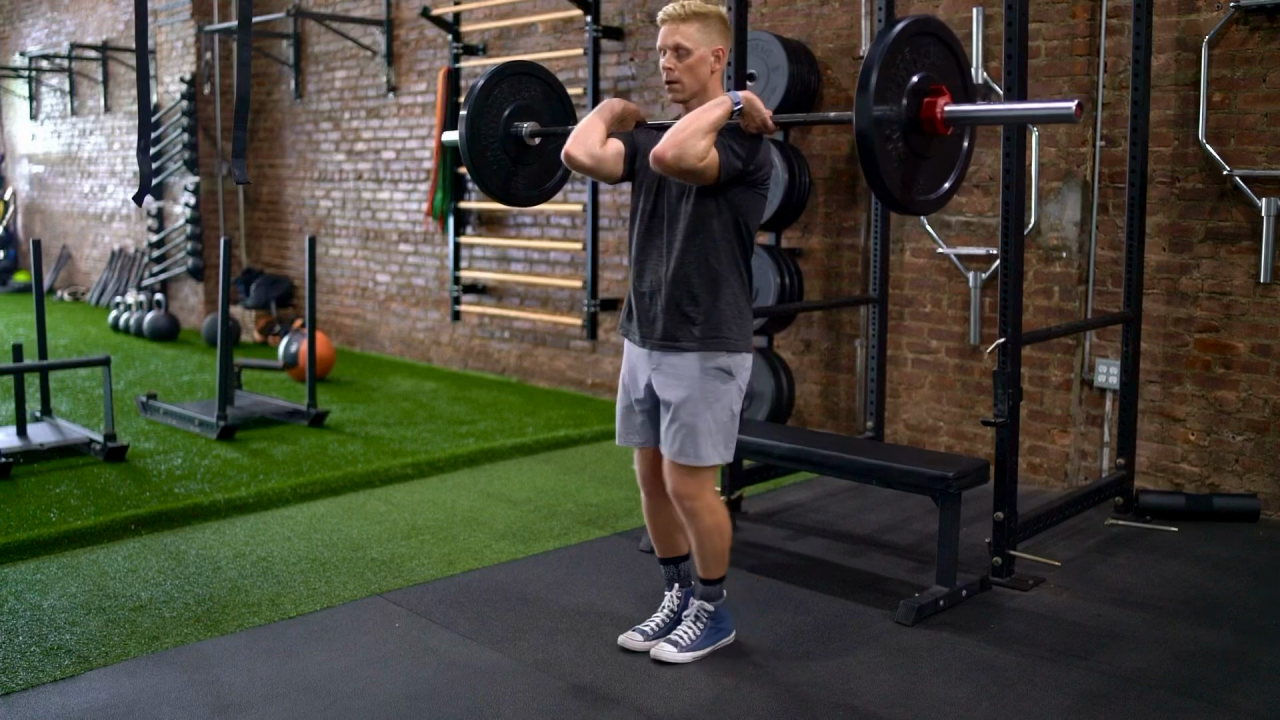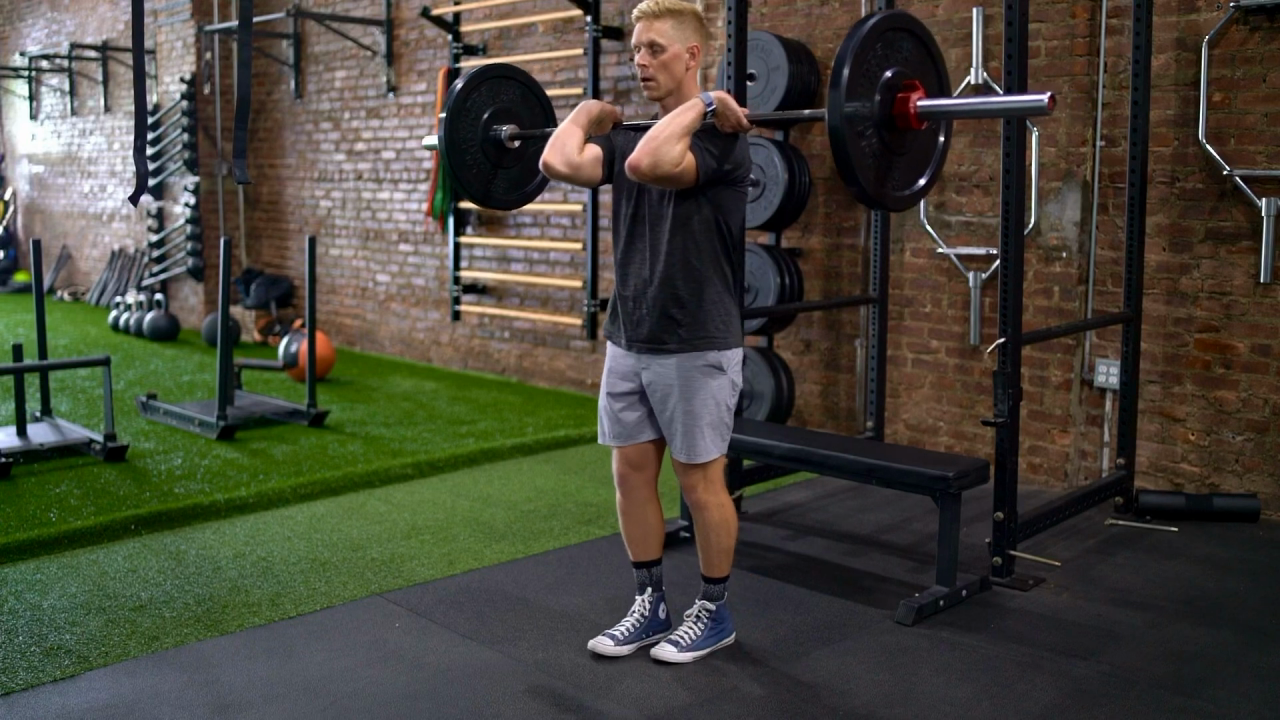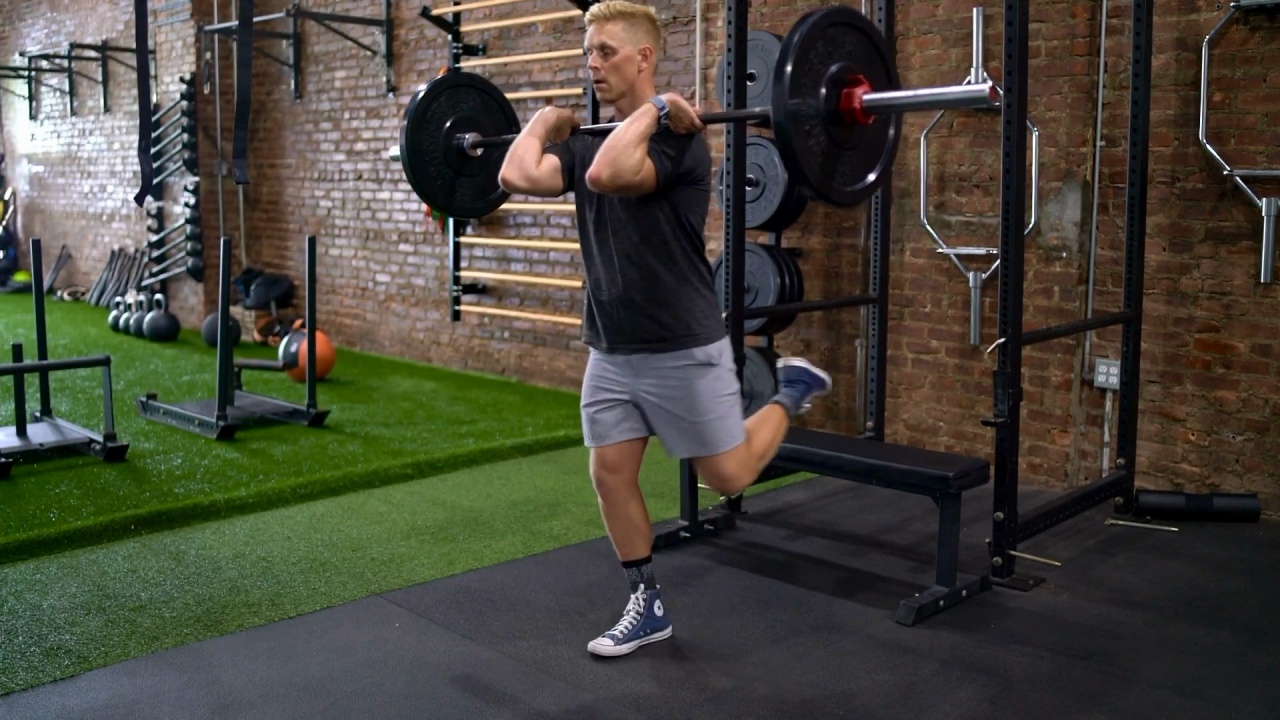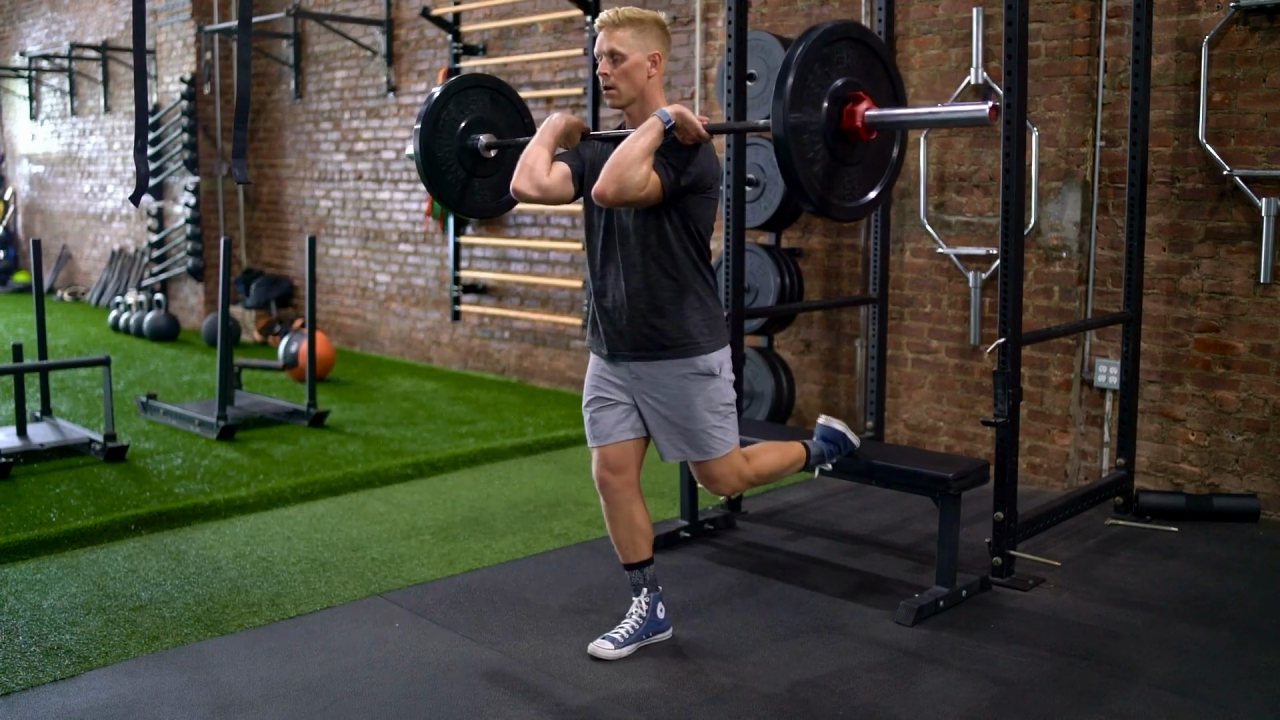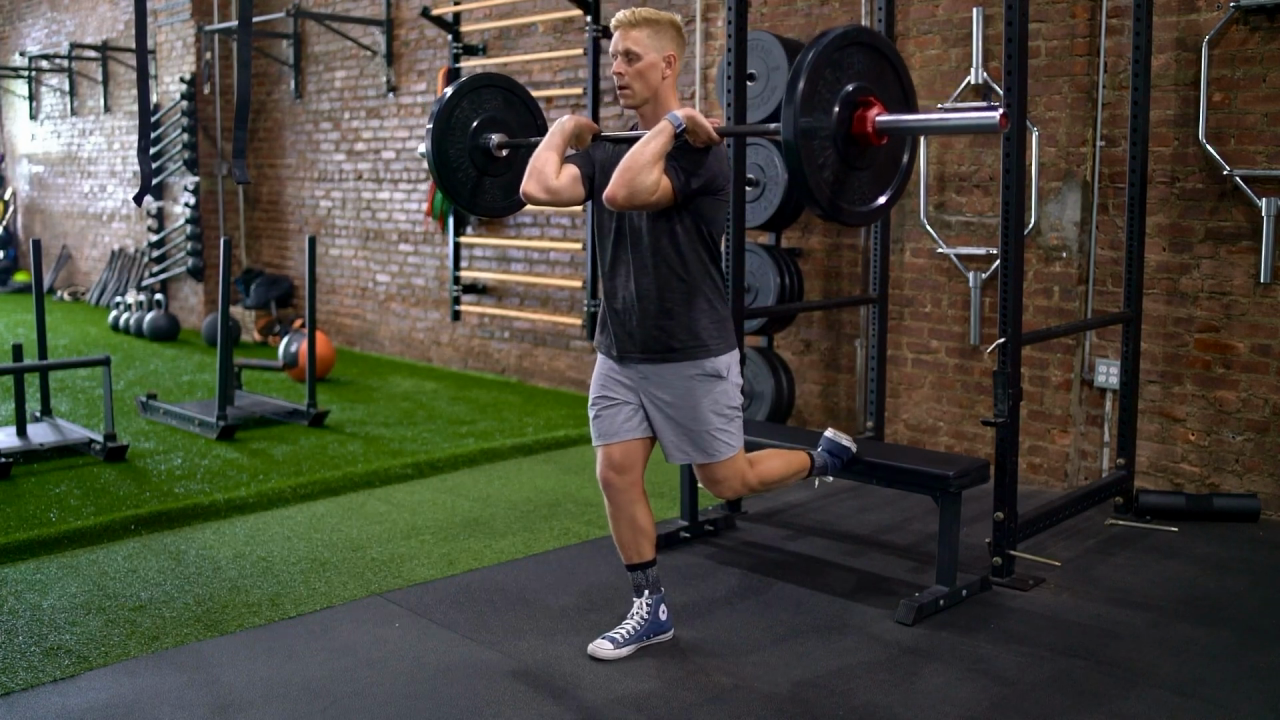
dt=1s
person 1, frame 1
left shoulder: (741, 140)
right shoulder: (647, 135)
left elbow: (672, 157)
right elbow: (580, 154)
left wrist: (729, 103)
right wrist: (610, 108)
left hip: (707, 346)
right hip: (644, 337)
left knee: (689, 486)
right knee: (652, 481)
left ankle: (712, 611)
right ankle: (679, 597)
person 1, frame 2
left shoulder: (719, 139)
right shoulder: (629, 136)
left elbow: (647, 165)
right elbow: (559, 162)
left wrist: (702, 105)
right wrist: (589, 112)
left hip: (696, 345)
right hip: (629, 339)
left knee: (700, 482)
right knee: (631, 473)
left ankle: (713, 612)
right ankle: (649, 606)
person 1, frame 3
left shoulder: (678, 141)
right shoulder: (586, 143)
left elbow: (608, 175)
right elbow: (518, 176)
left wrist: (653, 110)
right wrist: (544, 121)
left hip: (682, 346)
right hip: (612, 347)
left knee: (728, 473)
right knee: (611, 475)
left ankle: (792, 390)
right ankle: (646, 606)
person 1, frame 4
left shoulder: (686, 150)
right shoulder: (597, 149)
left elbow: (611, 190)
right elbow: (528, 185)
left wrist: (658, 120)
right wrist: (554, 127)
left hip: (683, 350)
right hip: (613, 350)
left knee: (724, 477)
right knee: (613, 476)
left ankle: (823, 446)
right ankle: (648, 608)
person 1, frame 5
left shoulder: (699, 152)
right shoulder: (609, 150)
left elbow: (623, 193)
right elbow: (539, 188)
left wrist: (671, 124)
right wrist: (564, 129)
left hip: (690, 354)
right hip: (620, 350)
left knee: (727, 480)
right knee: (616, 476)
left ankle: (826, 455)
right ankle: (649, 609)
